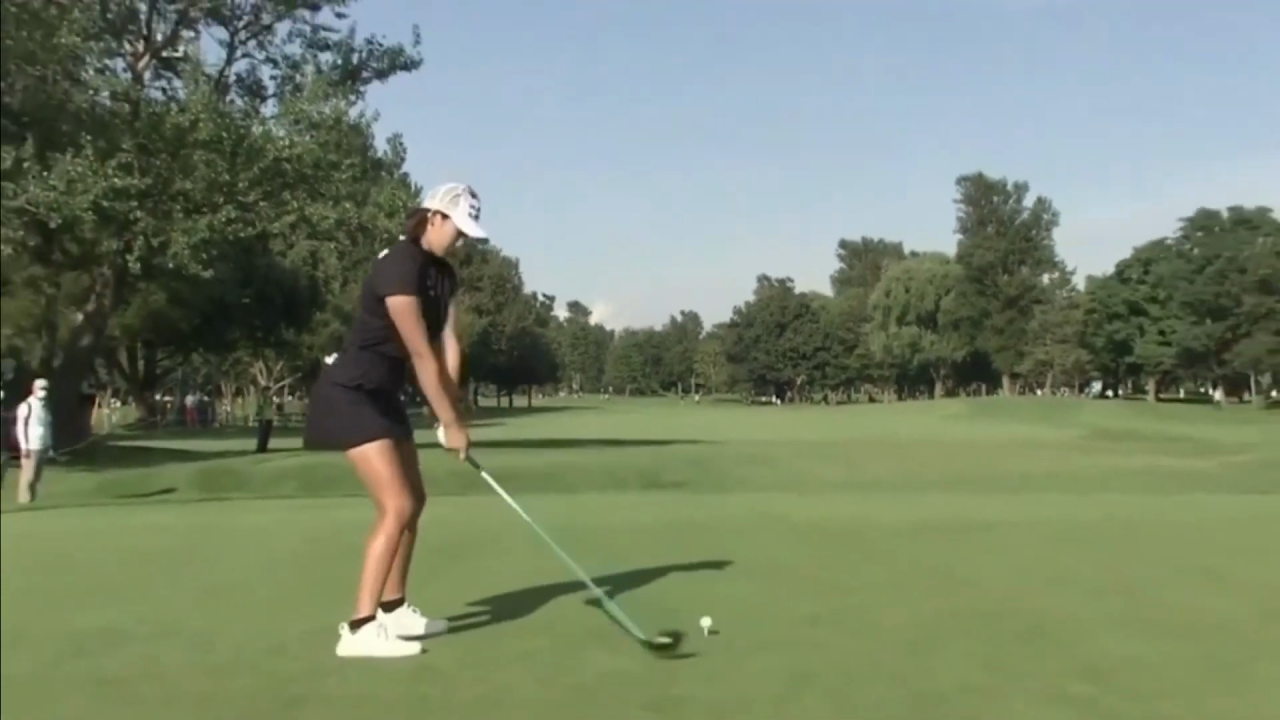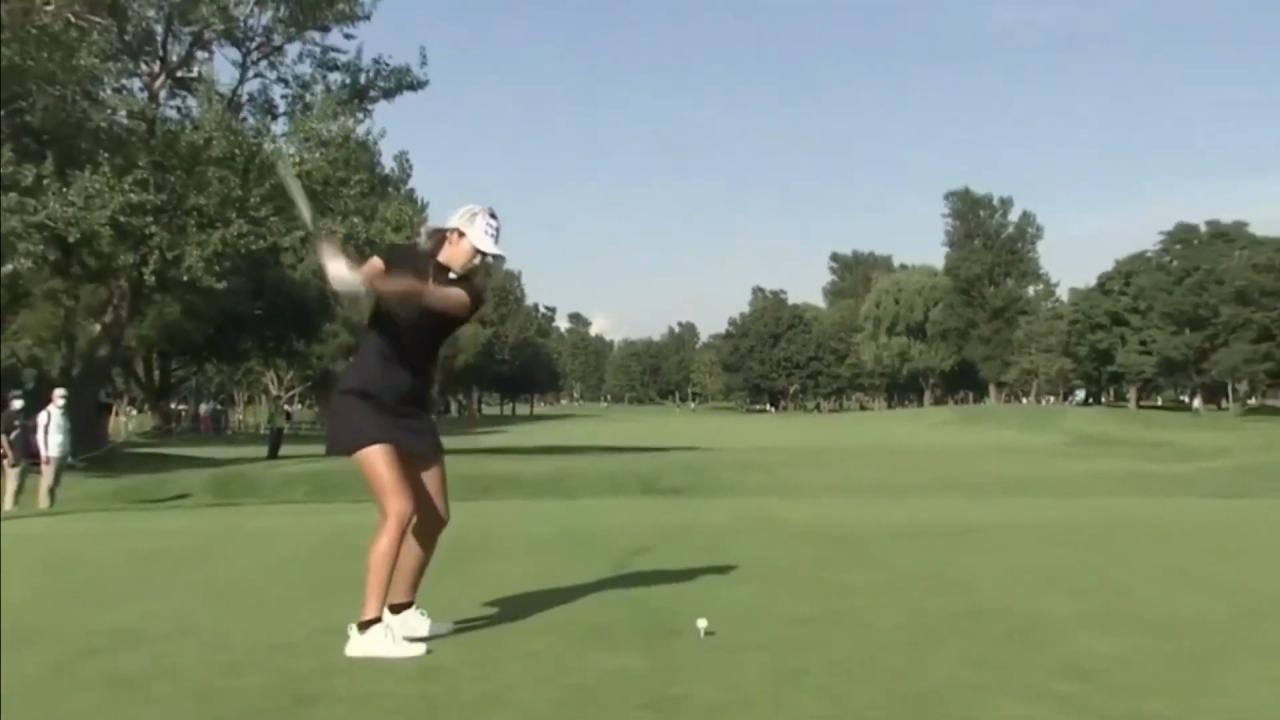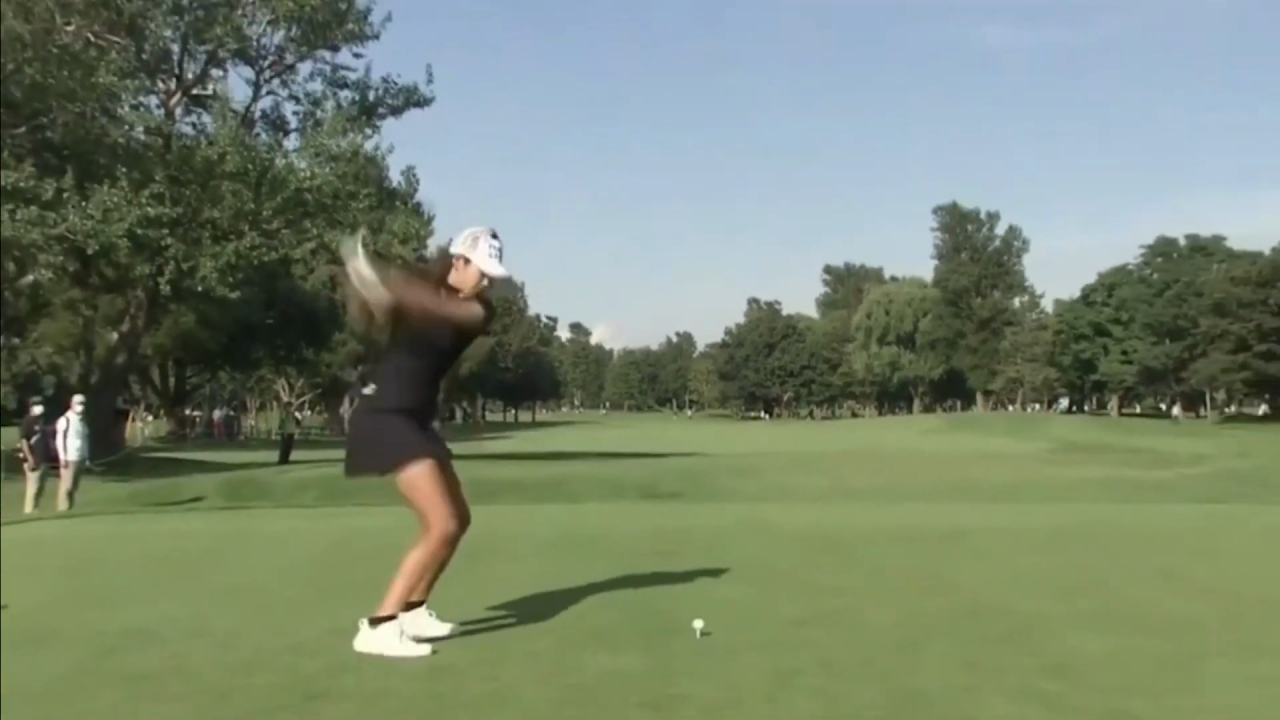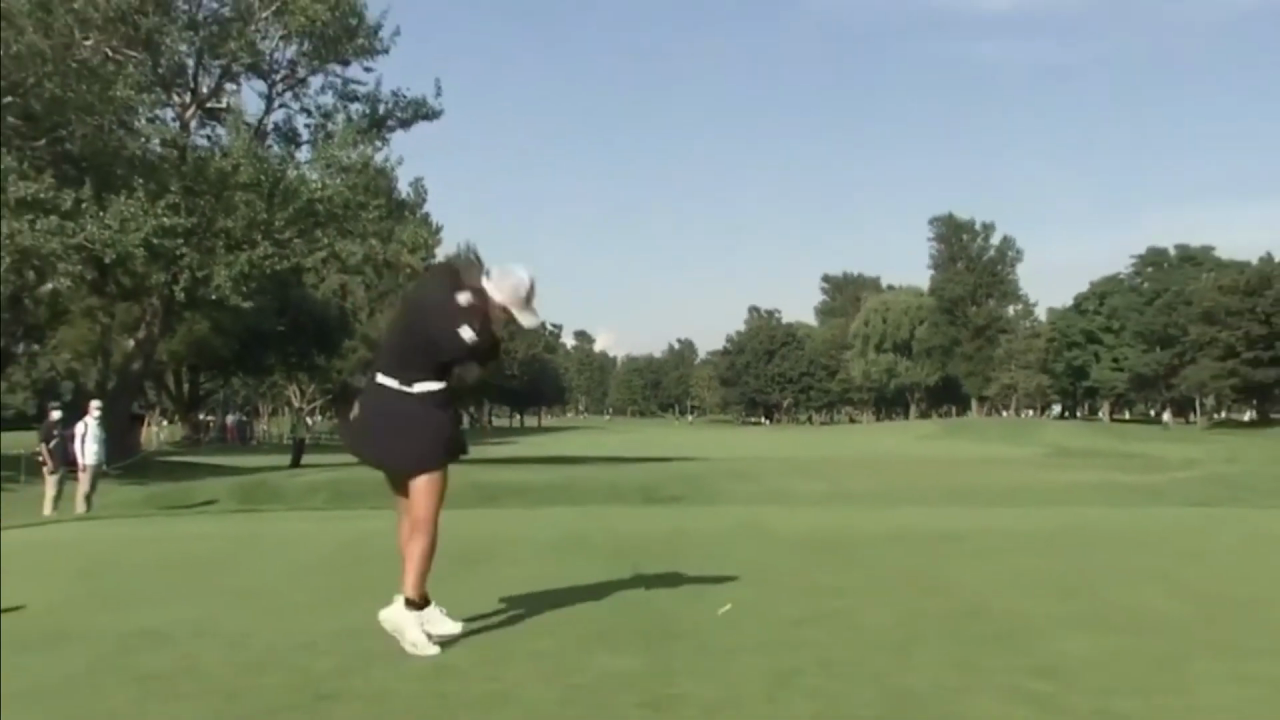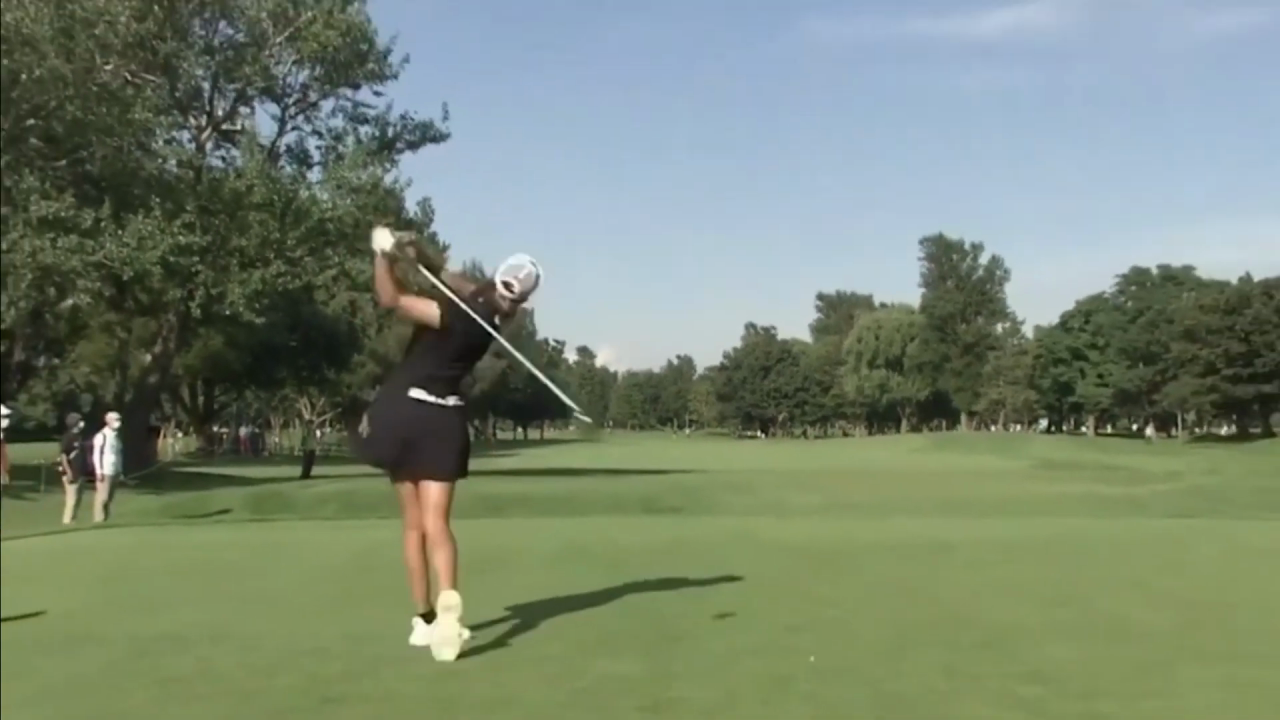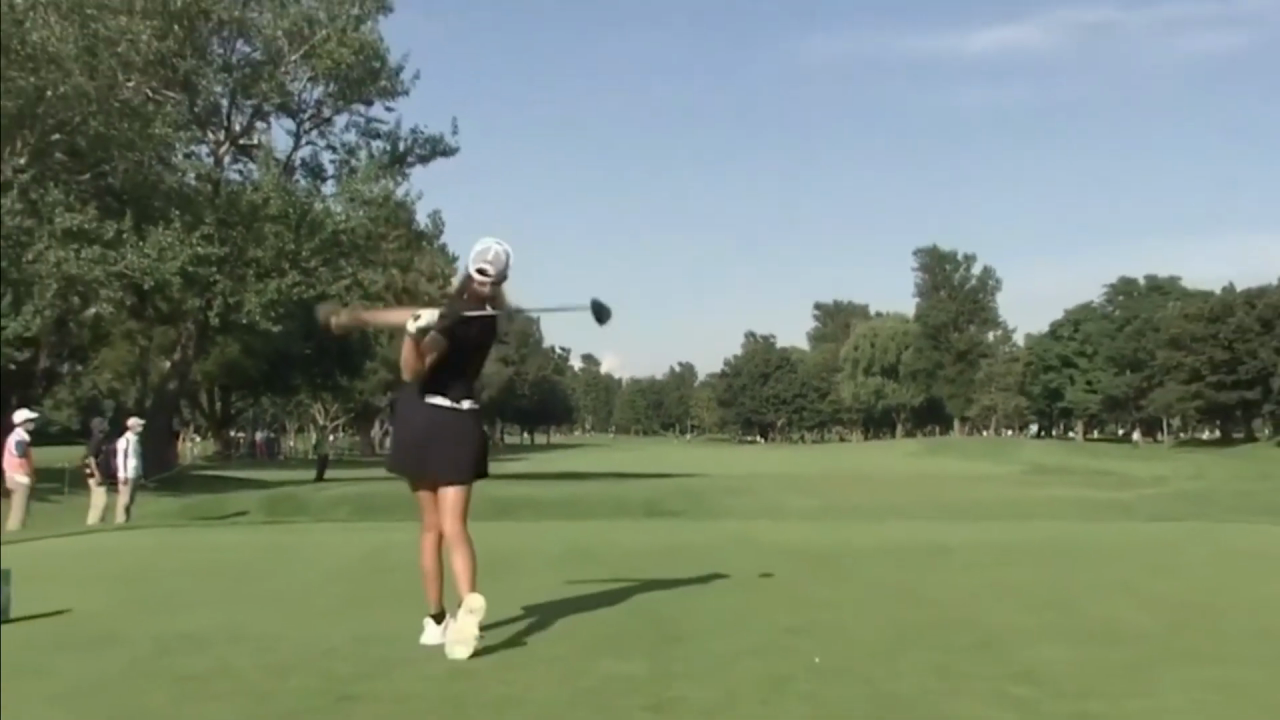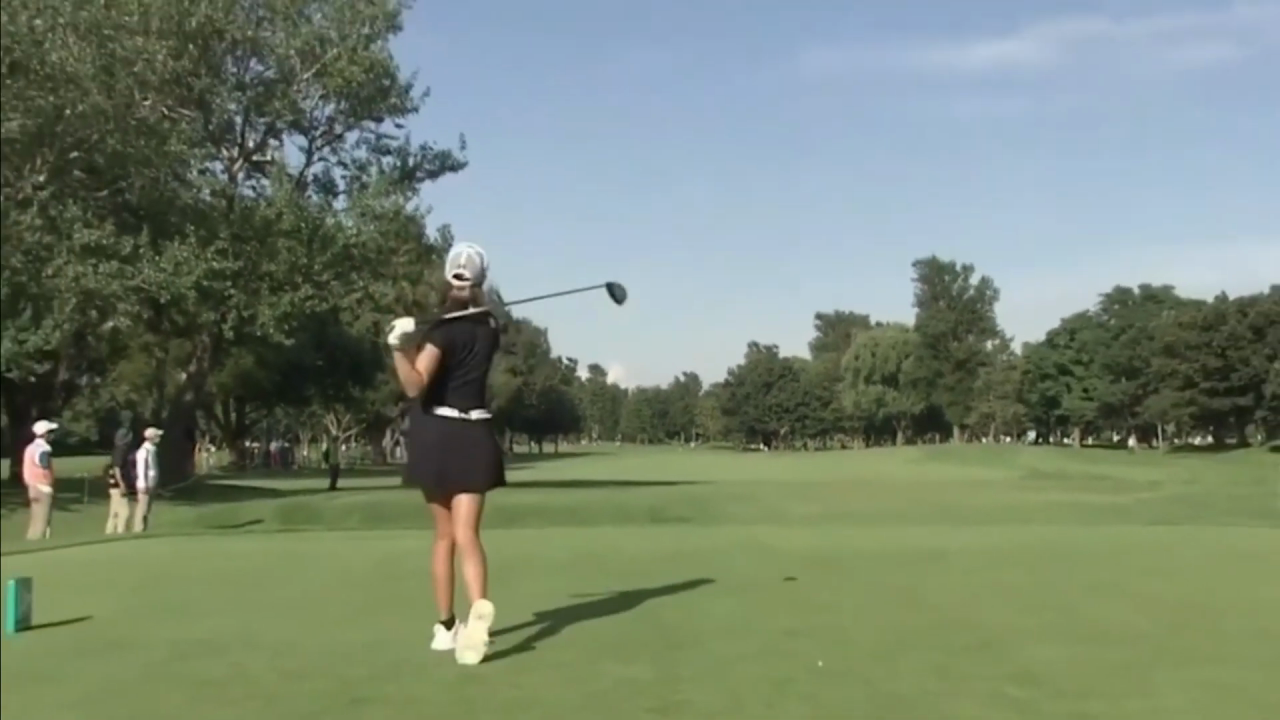
dt=0.3s
person 1, frame 1
left shoulder: (445, 276)
right shoulder: (396, 263)
left elbow: (448, 345)
right elbow: (421, 352)
left wrist: (451, 411)
right wrist: (450, 422)
left hip: (385, 396)
right hip: (349, 392)
left knee: (411, 500)
right knee: (396, 505)
left ankle: (392, 609)
person 1, frame 2
left shoulder: (467, 293)
right shoulder: (402, 257)
left elbow: (422, 293)
right elbow: (359, 279)
left wrist: (371, 282)
right wrist: (346, 271)
left hip: (410, 407)
right hip: (362, 399)
left knee: (434, 514)
right knee: (399, 510)
left ankle: (401, 611)
person 1, frame 3
left shoulder: (478, 309)
right shoulder: (413, 283)
left elbow: (437, 306)
right elbow: (365, 314)
left wrist: (382, 282)
left hip: (417, 420)
right hip: (384, 416)
left knee: (457, 519)
right knee: (442, 525)
left ankle: (410, 610)
person 1, frame 4
left shoulder: (443, 277)
right shoulder: (479, 338)
left hip: (377, 402)
right hip: (421, 411)
left knee: (408, 512)
right knee: (424, 519)
left ankle: (420, 607)
right ankle: (408, 607)
person 1, frame 5
left shoulder: (464, 317)
right shoulder: (491, 316)
left elbow: (390, 300)
right elbow: (442, 274)
right wrist: (409, 249)
left hip: (400, 411)
right hip: (441, 420)
left knee: (414, 523)
right knee: (436, 523)
left ankle: (425, 618)
right ankle: (447, 600)
person 1, frame 6
left shoulder: (459, 317)
right shoulder: (484, 315)
left elbow: (412, 372)
right elbow: (421, 315)
left wrist: (416, 331)
right wrist: (360, 316)
left hip: (424, 421)
right hip: (461, 426)
left knee: (431, 527)
right knee: (453, 526)
left ankle: (436, 620)
right ankle: (469, 602)
person 1, frame 7
left shoulder: (443, 325)
right shoulder: (490, 326)
left elbow: (415, 385)
left wrist: (398, 345)
left hip: (436, 433)
right hip: (475, 433)
left knee: (444, 536)
right knee: (466, 535)
left ankle: (446, 626)
right ankle: (478, 610)
